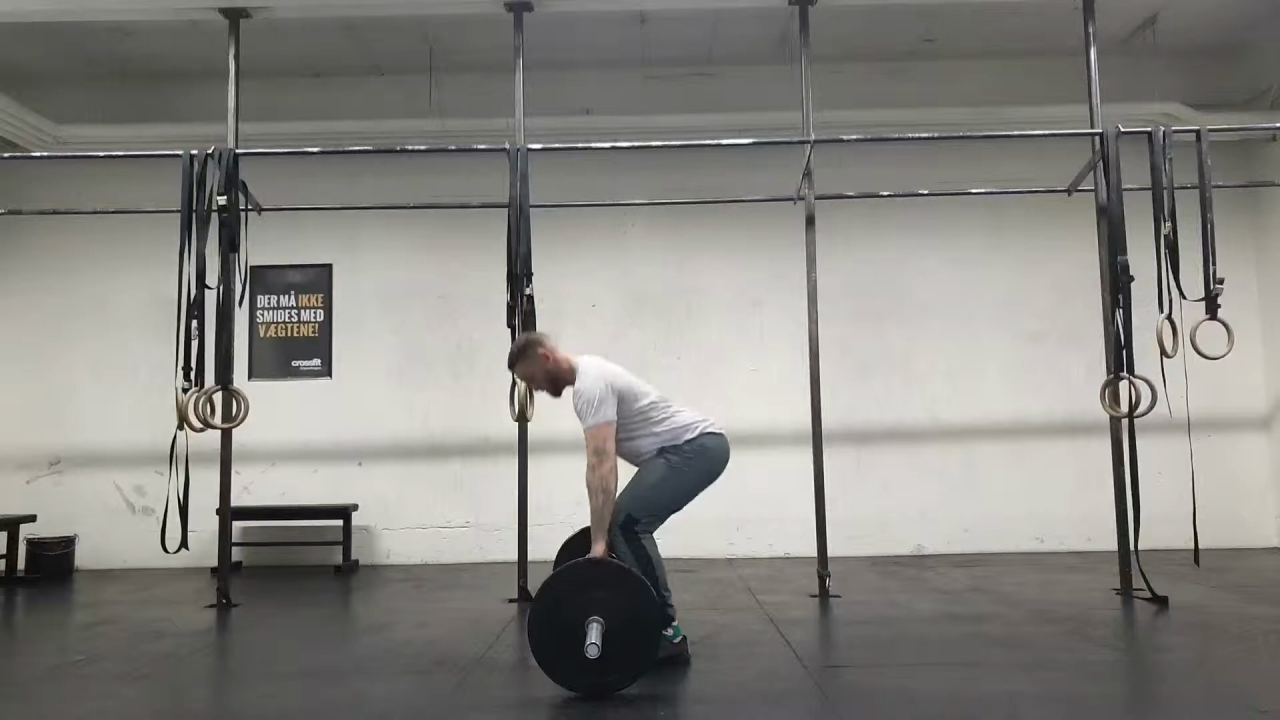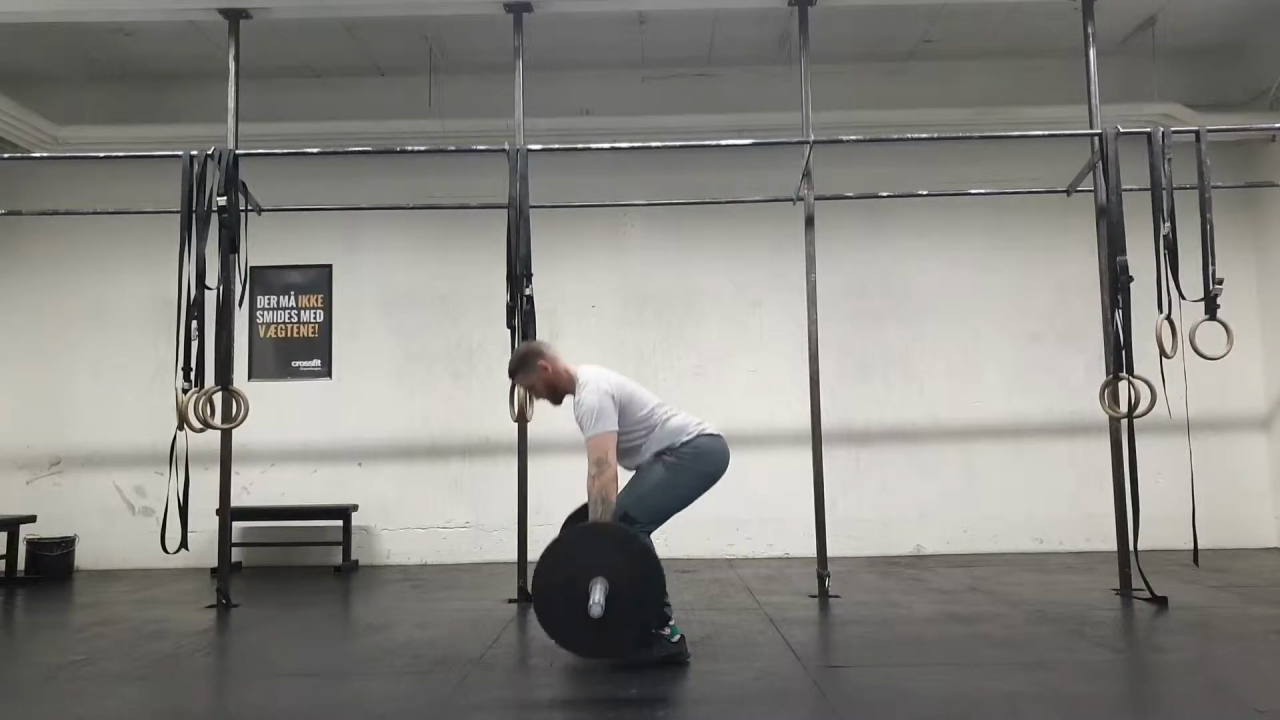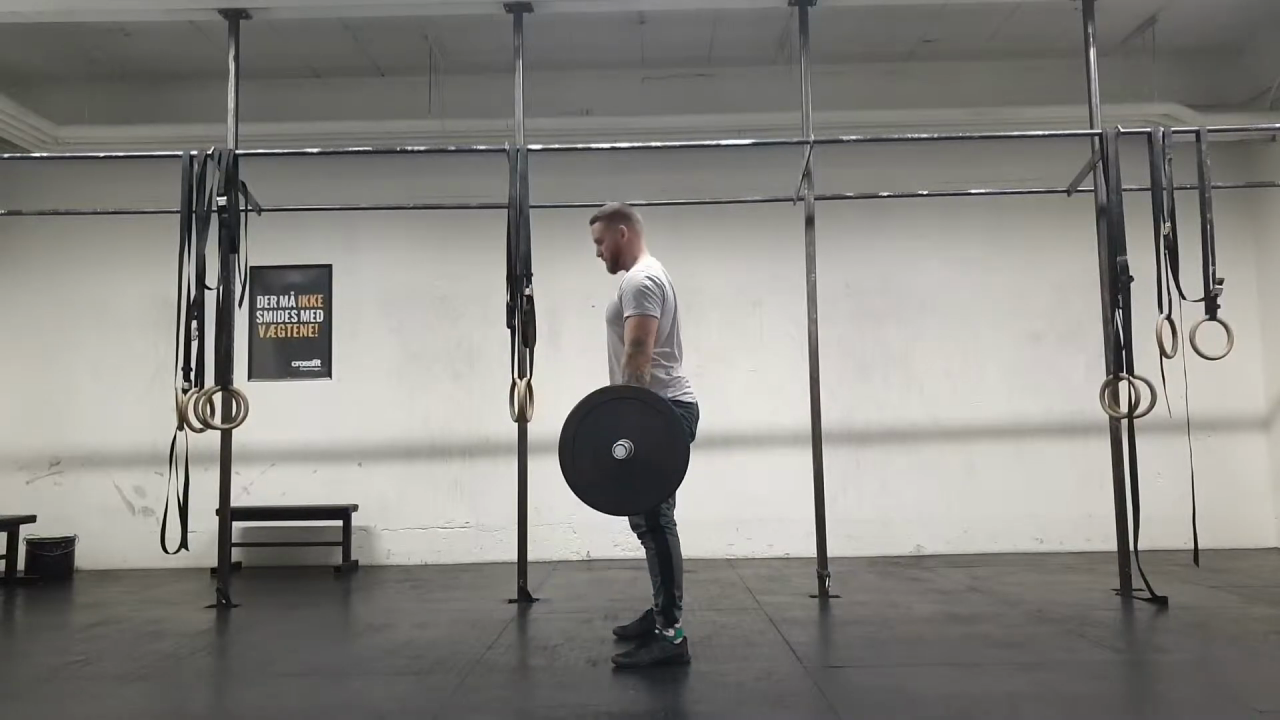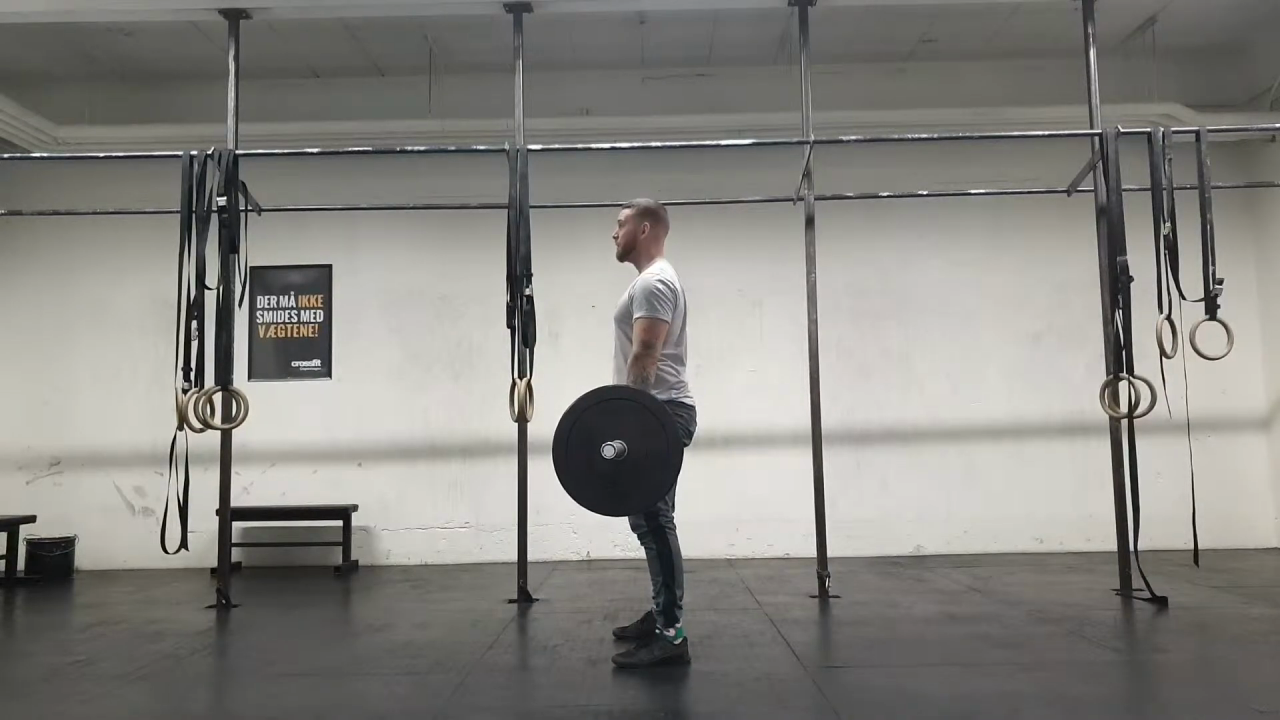
dt=0.7s
person 1, frame 1
left shoulder: (589, 384)
right shoulder: (589, 374)
left elbow: (602, 466)
right elbow: (604, 463)
left wrist: (599, 541)
right wrist: (603, 531)
left hip: (697, 447)
right hip: (700, 445)
left knee: (627, 524)
right knee: (627, 520)
left ankle: (666, 632)
person 1, frame 2
left shoulder: (591, 394)
right shoulder: (590, 383)
left elbow: (602, 475)
right elbow: (604, 472)
left hip: (697, 451)
right hip: (700, 449)
left knee: (625, 525)
right knee: (626, 523)
left ankle: (665, 633)
person 1, frame 3
left shoulder: (641, 280)
right shoulder: (645, 278)
left elbow: (638, 356)
left knee: (654, 520)
right knee: (650, 519)
left ankle: (670, 635)
right ankle: (662, 614)
person 1, frame 4
left shoulder: (653, 282)
right shoulder: (652, 281)
left elbow: (645, 357)
left knee: (653, 521)
right knee: (650, 520)
left ankle: (670, 635)
right ankle: (662, 614)
